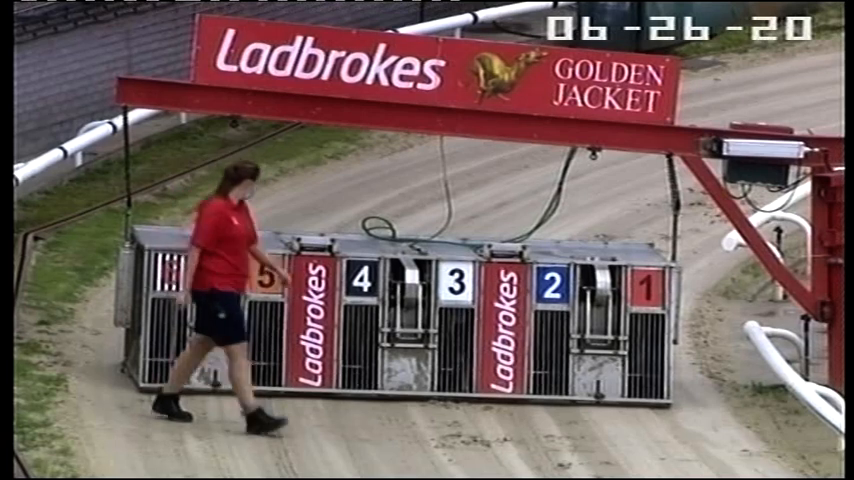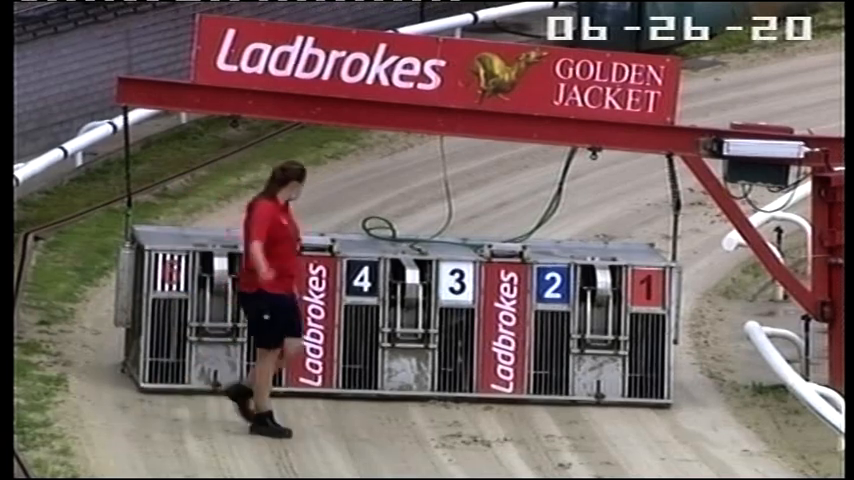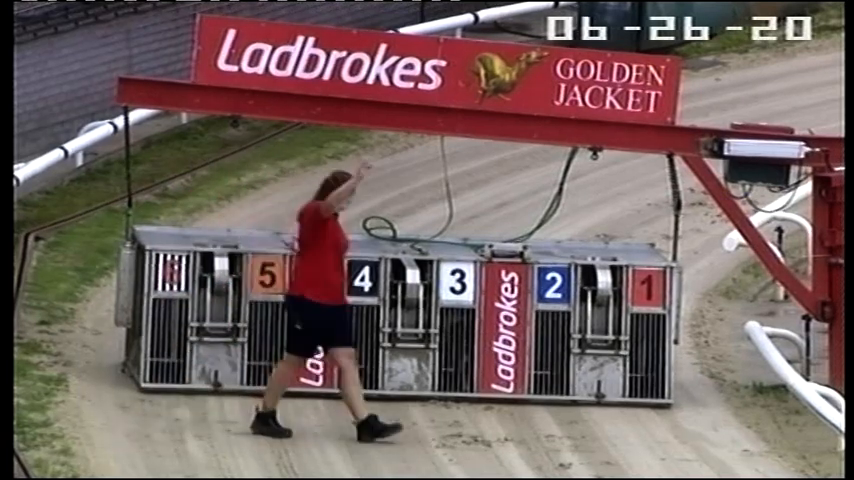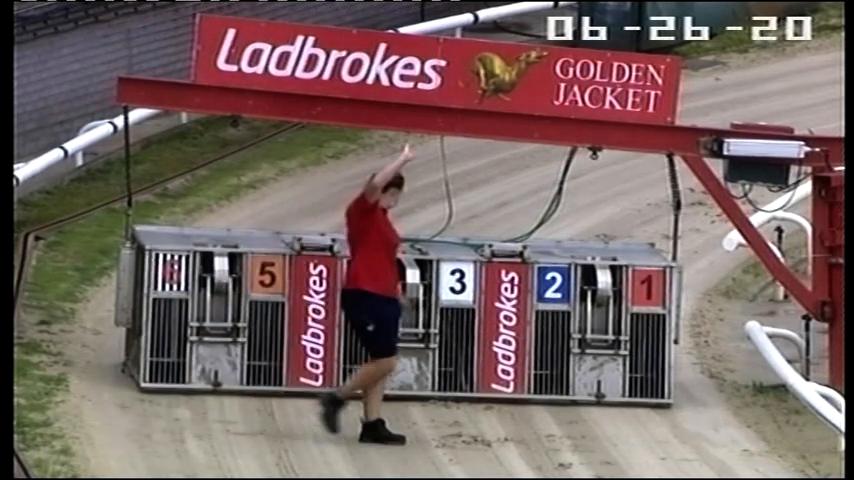
dt=0.3s
person 1, frame 1
left shoulder: (242, 209)
right shoulder: (214, 209)
left elbow: (252, 245)
right elbow: (195, 249)
left wrist: (276, 268)
right wrist: (186, 289)
left hip: (229, 289)
right hip: (215, 290)
left knee: (199, 347)
right knee: (238, 351)
left ankle: (166, 398)
right ankle: (253, 415)
person 1, frame 2
left shoulder: (283, 209)
right shoulder: (264, 208)
right elbow: (255, 244)
left wrist: (293, 285)
right wrist: (262, 270)
left hip: (284, 291)
right hip: (261, 292)
left knee: (293, 349)
right knee: (269, 353)
left ankle: (242, 390)
right ankle: (261, 417)
person 1, frame 3
left shoulder: (332, 219)
right shoulder: (316, 212)
right elbow: (331, 202)
right wrist: (355, 180)
left hip: (333, 301)
right hip: (308, 300)
left knee: (348, 362)
right knee: (294, 361)
left ankle: (366, 424)
right ankle: (264, 417)
person 1, frame 4
left shoulder: (381, 217)
right shoulder: (363, 210)
right elbow: (377, 184)
left wrist: (397, 290)
right wrist: (402, 159)
left hip: (381, 298)
right hip: (363, 296)
left knee: (380, 363)
right knee: (386, 362)
left ankle: (373, 425)
right ankle: (336, 398)
